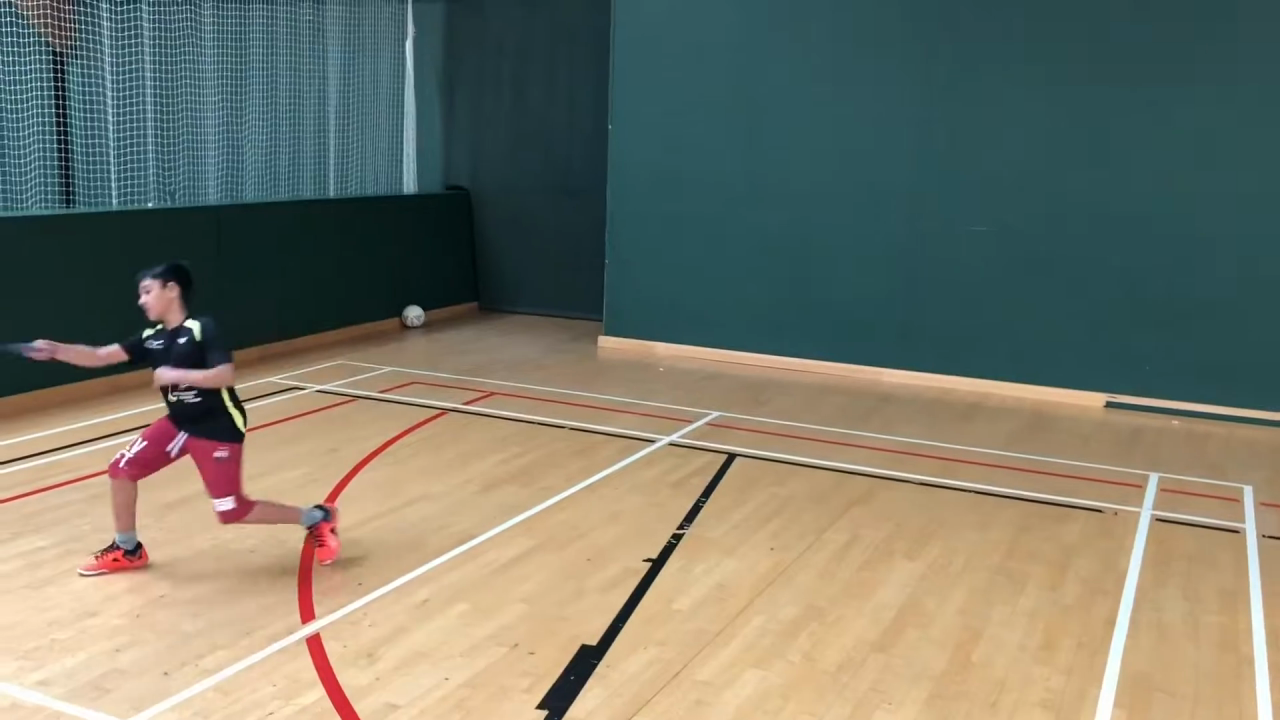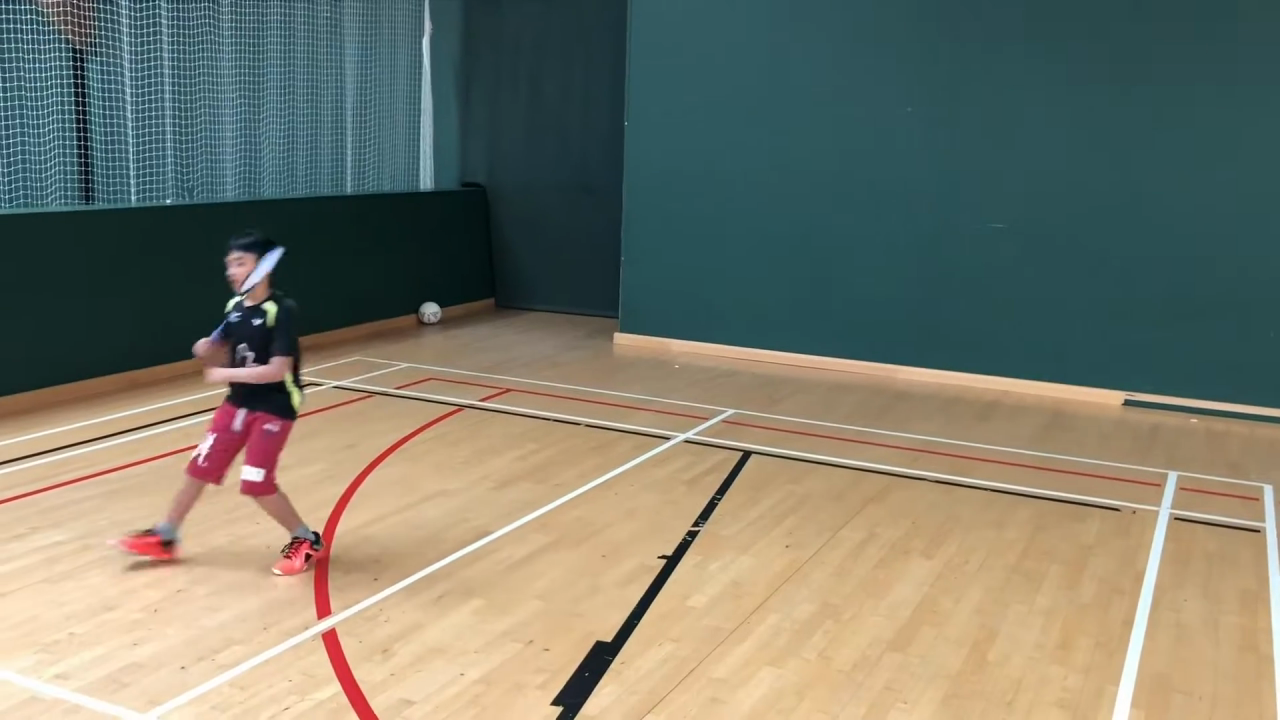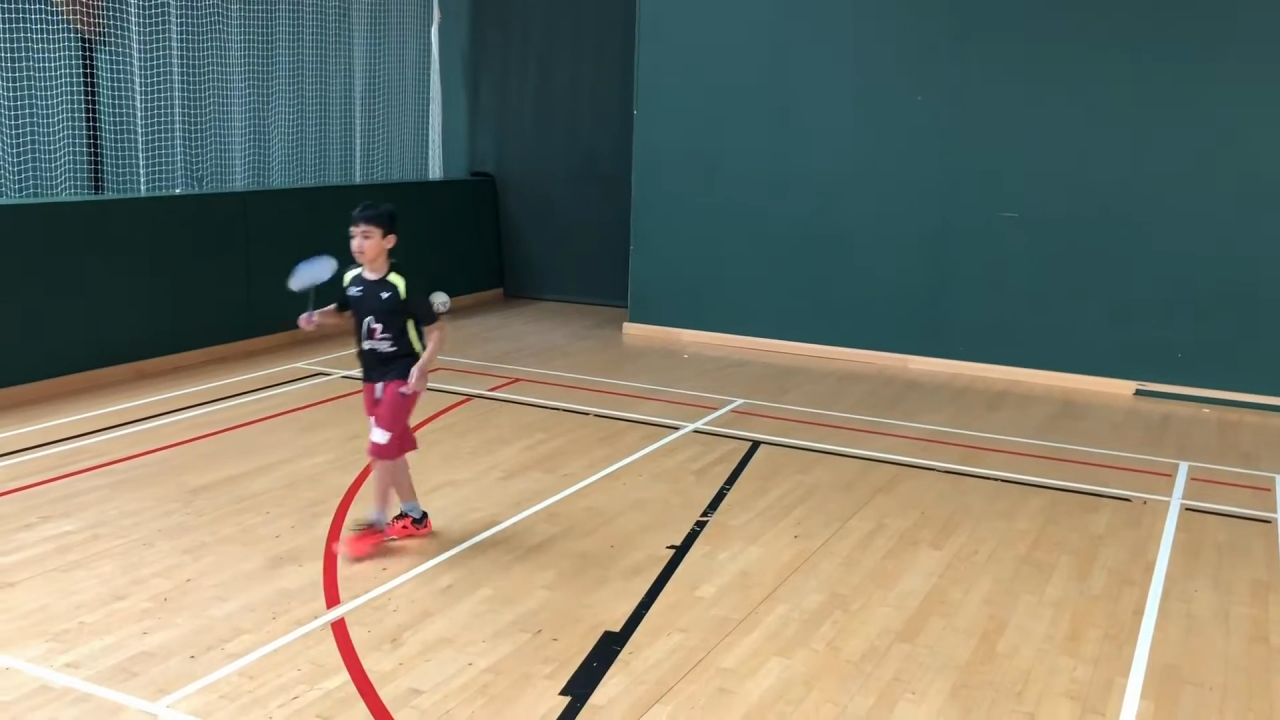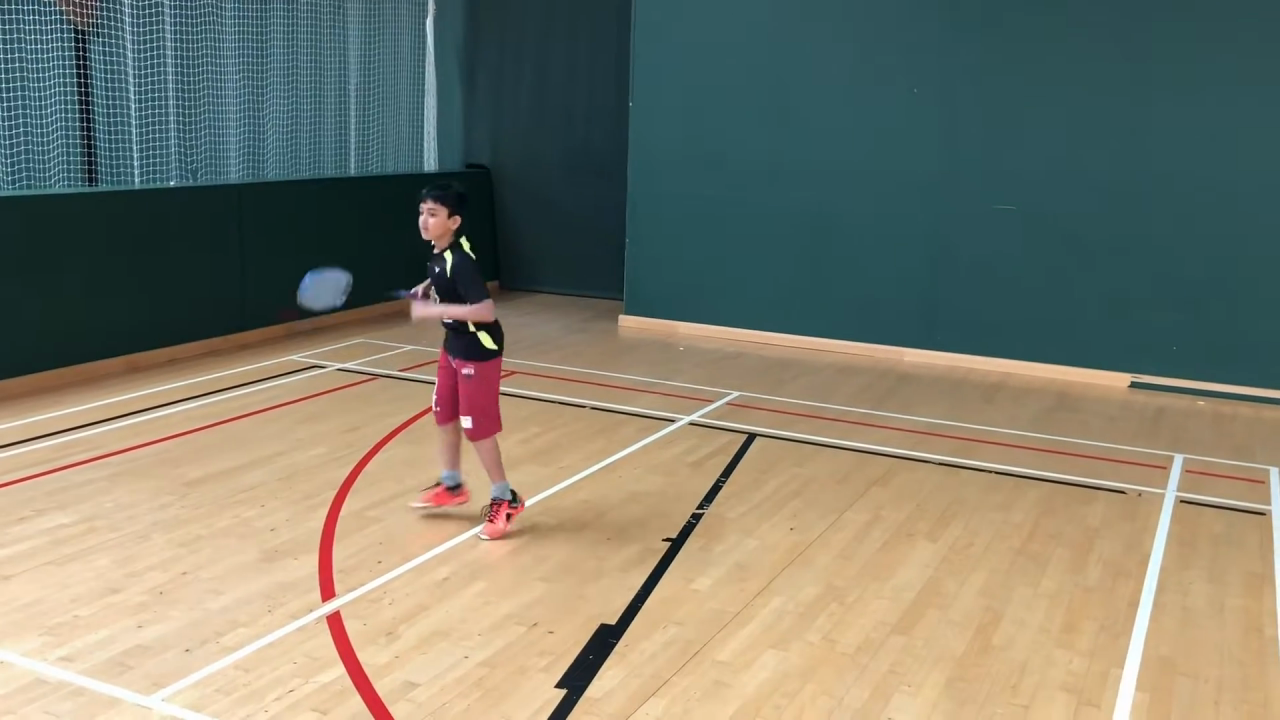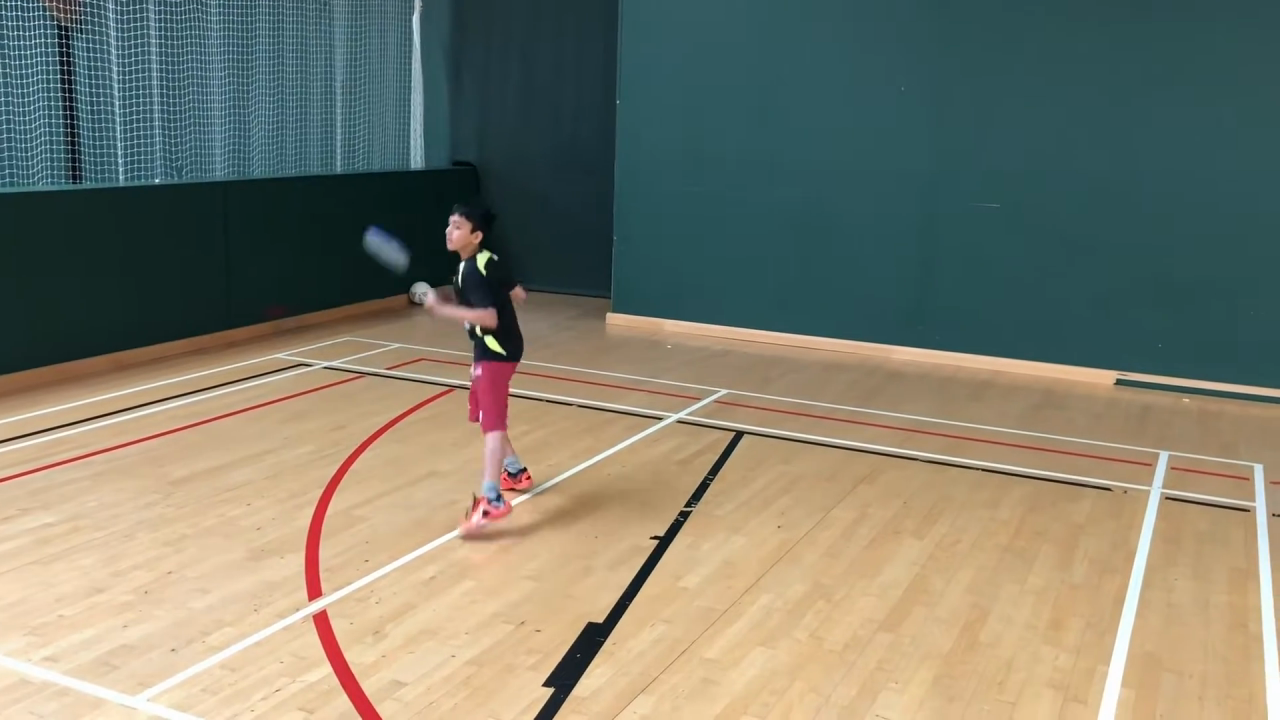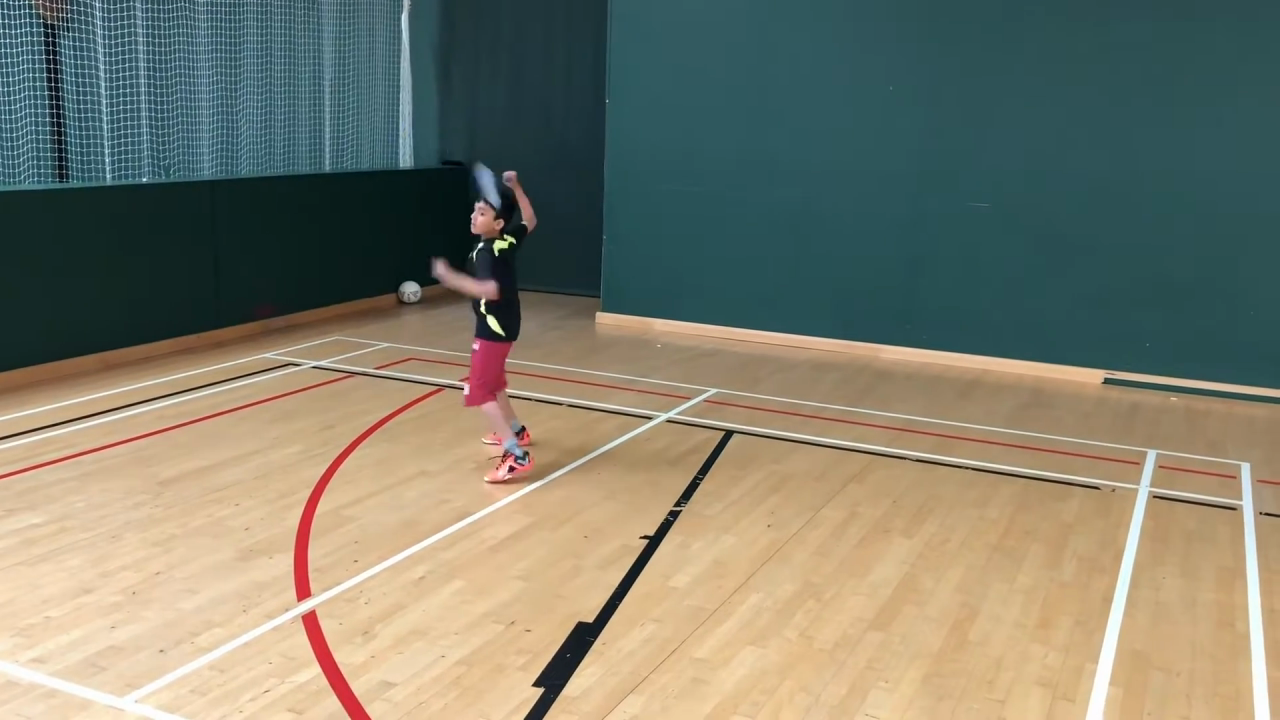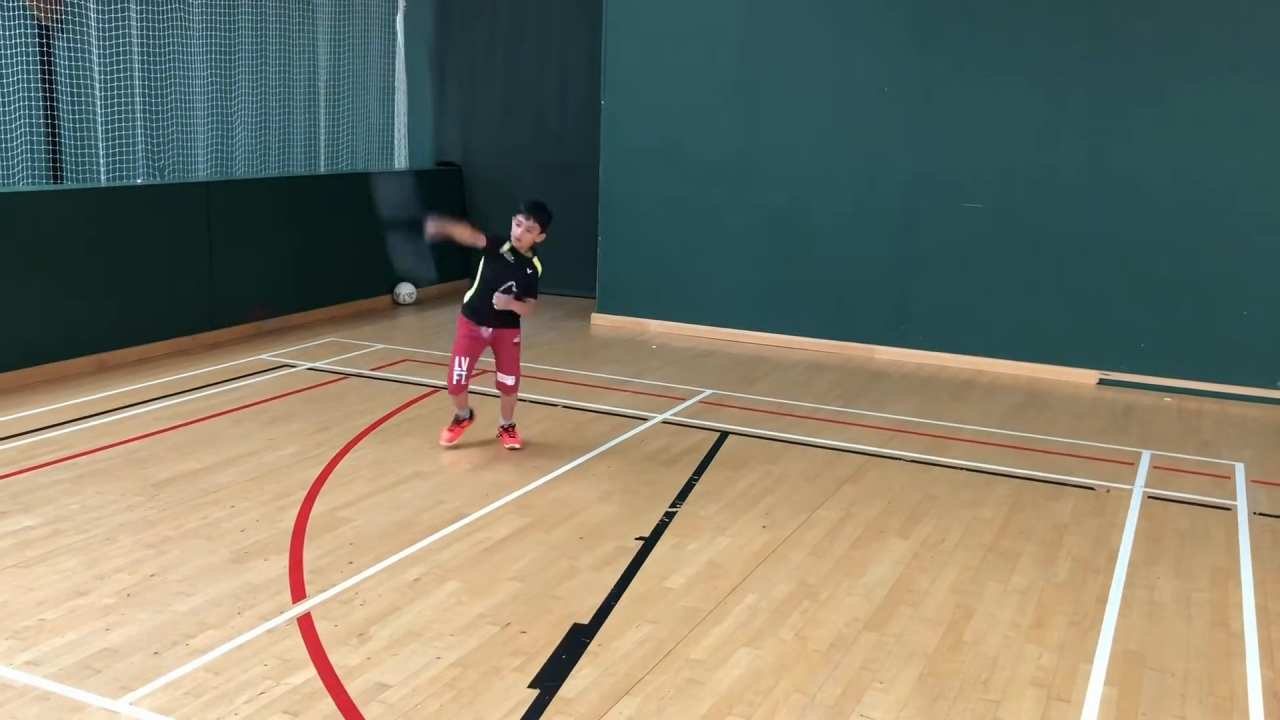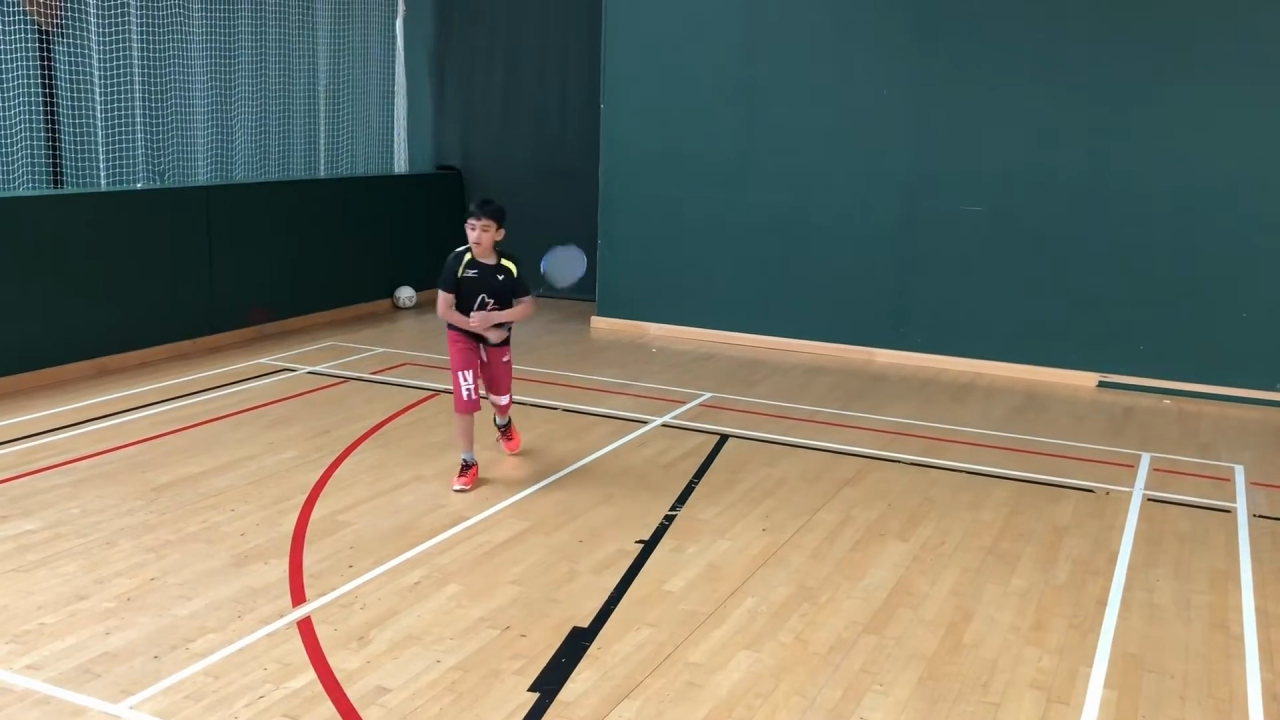
dt=0.4s
person 1, frame 1
left shoulder: (202, 332)
right shoulder: (150, 339)
left elbow: (226, 377)
right elbow: (101, 356)
left wrist: (175, 375)
right wrist: (55, 350)
left hip: (219, 430)
right hip: (180, 424)
left knee: (232, 510)
right knee: (122, 468)
left ankle: (317, 520)
right ankle: (127, 548)
person 1, frame 2
left shoulder: (282, 312)
right shoulder: (234, 308)
left elbow: (280, 370)
right elbow: (221, 349)
left wrist: (225, 374)
right wrist: (207, 347)
left hip: (274, 406)
right hip: (239, 402)
left knee: (257, 484)
right knee: (202, 466)
left ankle: (306, 540)
right ankle: (163, 537)
person 1, frame 3
left shoulder: (404, 286)
right shoulder: (351, 279)
left elbow: (434, 333)
right elbow: (343, 313)
left wrist: (422, 366)
right wrist: (316, 316)
left hip: (401, 377)
right hip: (373, 377)
left knee: (382, 446)
right knee: (391, 448)
left ankle: (374, 524)
right ankle: (414, 516)
person 1, frame 4
left shoulder: (461, 260)
right shoulder: (440, 253)
left elbow: (487, 311)
left wrist: (437, 310)
right wrist: (429, 287)
left hip: (479, 351)
right hip: (454, 347)
left knee: (478, 426)
right knee: (444, 413)
left ankle: (504, 499)
right ankle: (451, 485)
person 1, frame 5
left shoulder: (471, 272)
right shoulder: (490, 261)
left elbow: (489, 318)
right elbow: (519, 294)
left wrist: (444, 309)
left hip: (495, 353)
right hip: (503, 347)
left knee: (492, 422)
right knee: (483, 408)
left ankle: (491, 499)
right ankle: (515, 471)
person 1, frame 6
left shoulder: (488, 252)
right shoulder: (507, 240)
left elbow: (490, 291)
right elbow: (530, 221)
left wrist: (450, 277)
right wrist: (515, 187)
left hip: (494, 330)
right hip: (503, 326)
left knee: (479, 394)
right knee: (491, 383)
left ankle: (517, 455)
right ankle: (516, 431)
person 1, frame 7
left shoulder: (533, 267)
right shoulder: (497, 244)
left elbow: (529, 307)
right elbow: (468, 235)
left wrist: (513, 304)
right wrist: (440, 226)
left hip: (506, 326)
right hip: (473, 320)
left knee: (509, 383)
right knee: (456, 383)
left ankle: (507, 425)
right ankle: (463, 415)
person 1, frame 8
left shoulder: (509, 267)
right shoulder: (457, 261)
left elbow: (527, 306)
right elbow: (443, 310)
left wrist: (493, 318)
right wrist: (483, 330)
left hip: (496, 339)
right hip: (462, 336)
left knee: (501, 398)
right knee: (465, 400)
left ankle: (503, 423)
right ankle: (468, 463)
